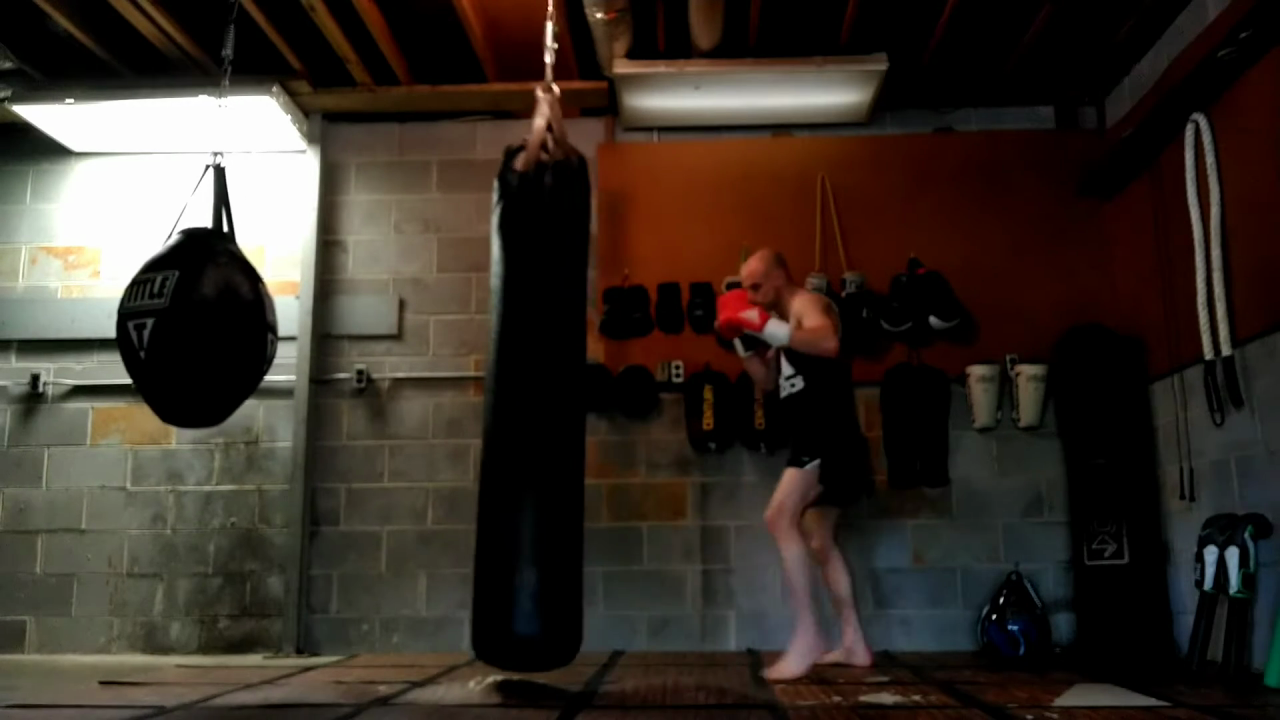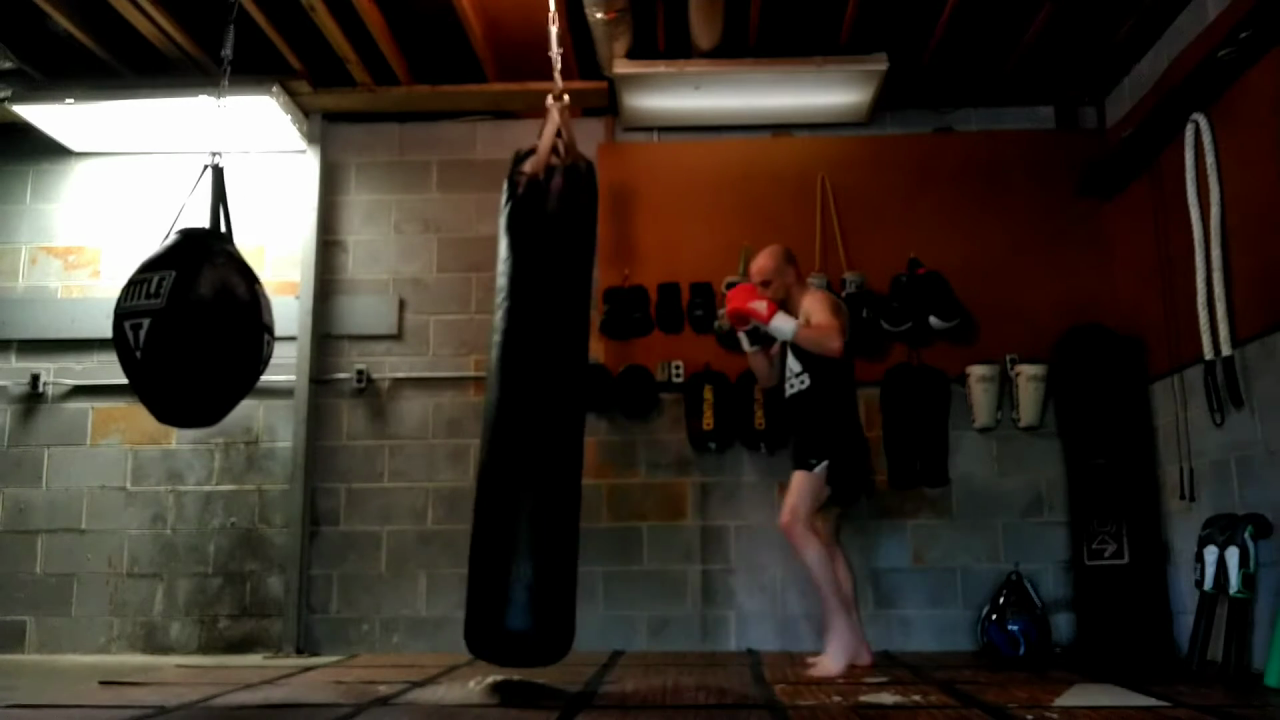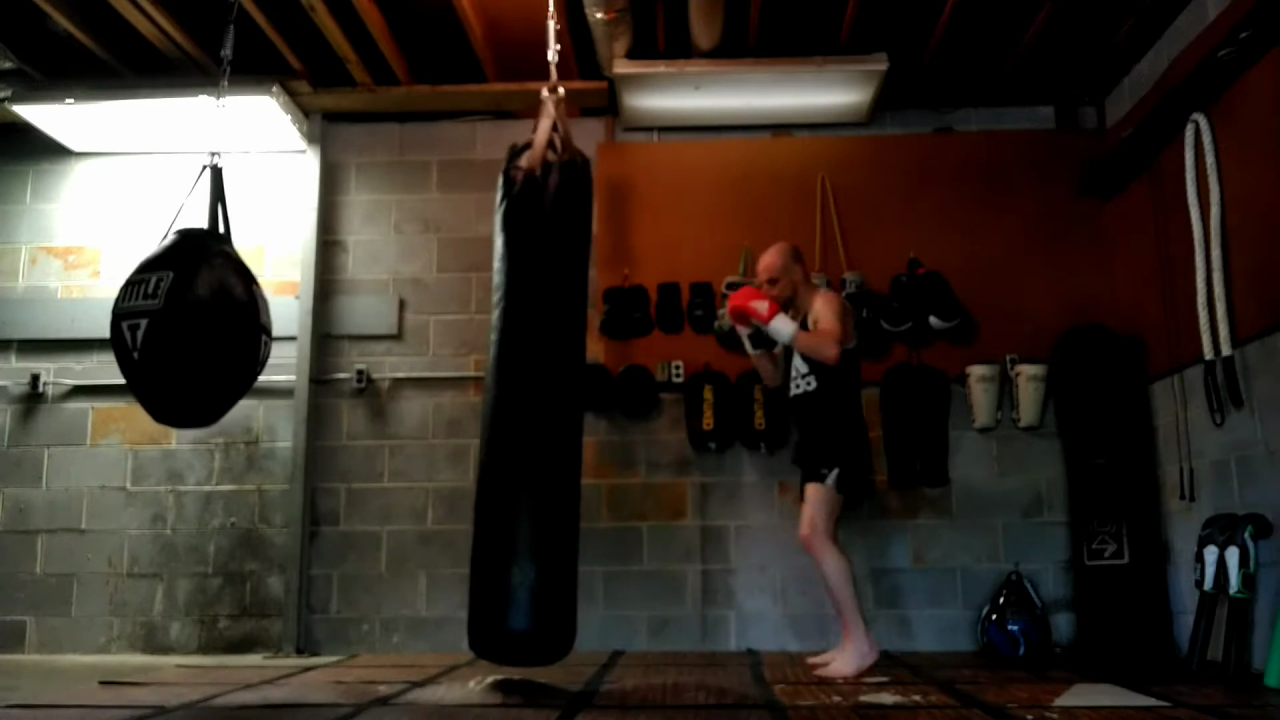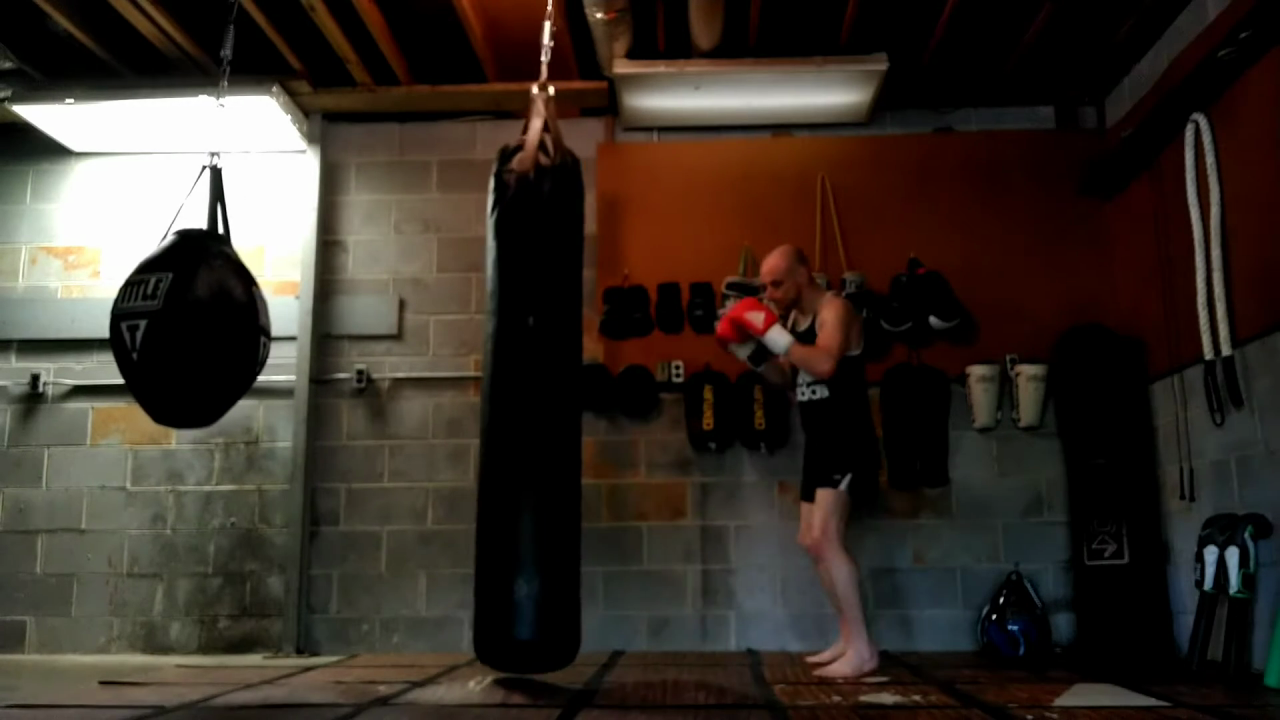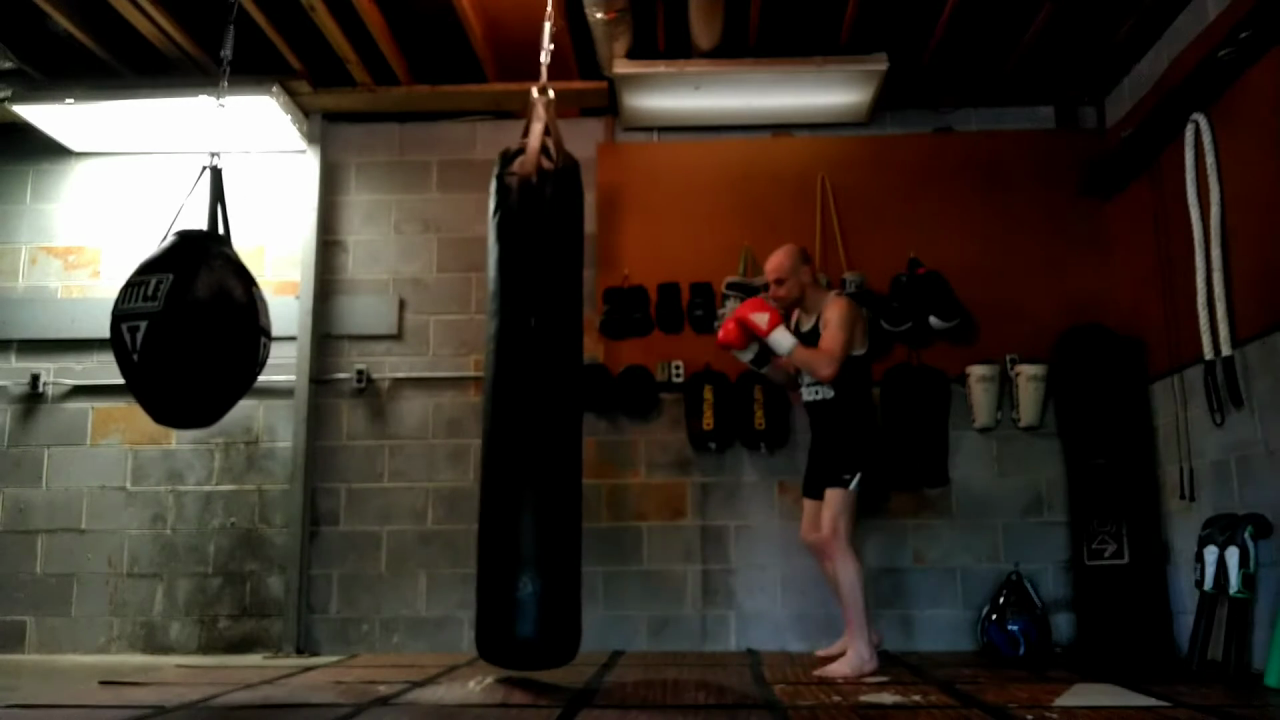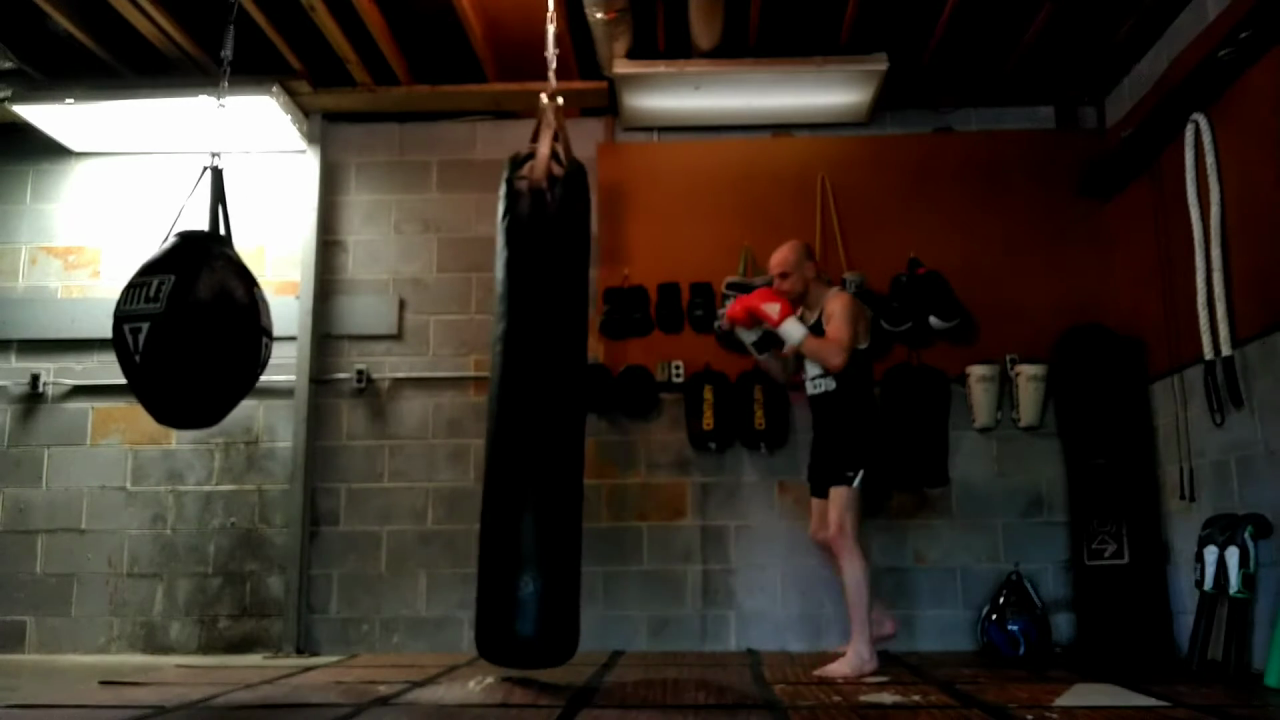
dt=0.1s
person 1, frame 1
left shoulder: (808, 303)
right shoulder: (784, 317)
left elbow: (829, 343)
right elbow: (767, 381)
left wrist: (763, 326)
right wrist: (744, 336)
left hip: (827, 434)
right hip: (818, 439)
left knee: (779, 517)
right knee: (820, 543)
left ankle: (805, 635)
right ankle: (854, 644)
person 1, frame 2
left shoulder: (817, 301)
right shoulder: (790, 314)
left elbow: (833, 343)
right elbow: (768, 377)
left wrist: (773, 319)
right wrist: (749, 330)
left hip: (832, 433)
right hip: (813, 436)
left knee: (793, 522)
right knee: (821, 536)
left ankle: (841, 632)
right ankle: (850, 639)
person 1, frame 3
left shoulder: (826, 303)
right shoulder: (794, 314)
left elbow: (830, 352)
right elbow: (774, 376)
left wrist: (774, 321)
right wrist: (751, 331)
left hip: (837, 436)
right hip: (816, 439)
left knee: (812, 534)
right knee: (821, 538)
left ankle: (859, 641)
right ankle: (854, 641)
person 1, frame 4
left shoulder: (835, 310)
right shoulder: (794, 317)
left elbow: (824, 366)
right elbow: (785, 374)
left wrist: (769, 331)
right wrist: (746, 348)
left hip: (846, 440)
right hip: (820, 442)
left knee: (824, 537)
right knee: (812, 541)
left ankle: (862, 650)
right ankle: (851, 636)
person 1, frame 5
left shoulder: (839, 310)
right shoulder: (796, 317)
left elbow: (826, 368)
right elbow: (789, 374)
left wrist: (773, 333)
right wrist: (750, 351)
left hip: (851, 437)
right hip: (825, 439)
left knee: (832, 536)
right knee: (814, 537)
left ankle: (862, 651)
right ankle: (857, 633)
person 1, frame 6
left shoulder: (839, 303)
right shoulder: (802, 312)
left elbow: (837, 359)
right elbow: (784, 370)
left wrist: (782, 323)
right wrist: (751, 335)
left hip: (853, 432)
right hip: (828, 433)
left knee: (839, 533)
right knee: (824, 534)
left ankle: (860, 651)
right ankle: (875, 617)
